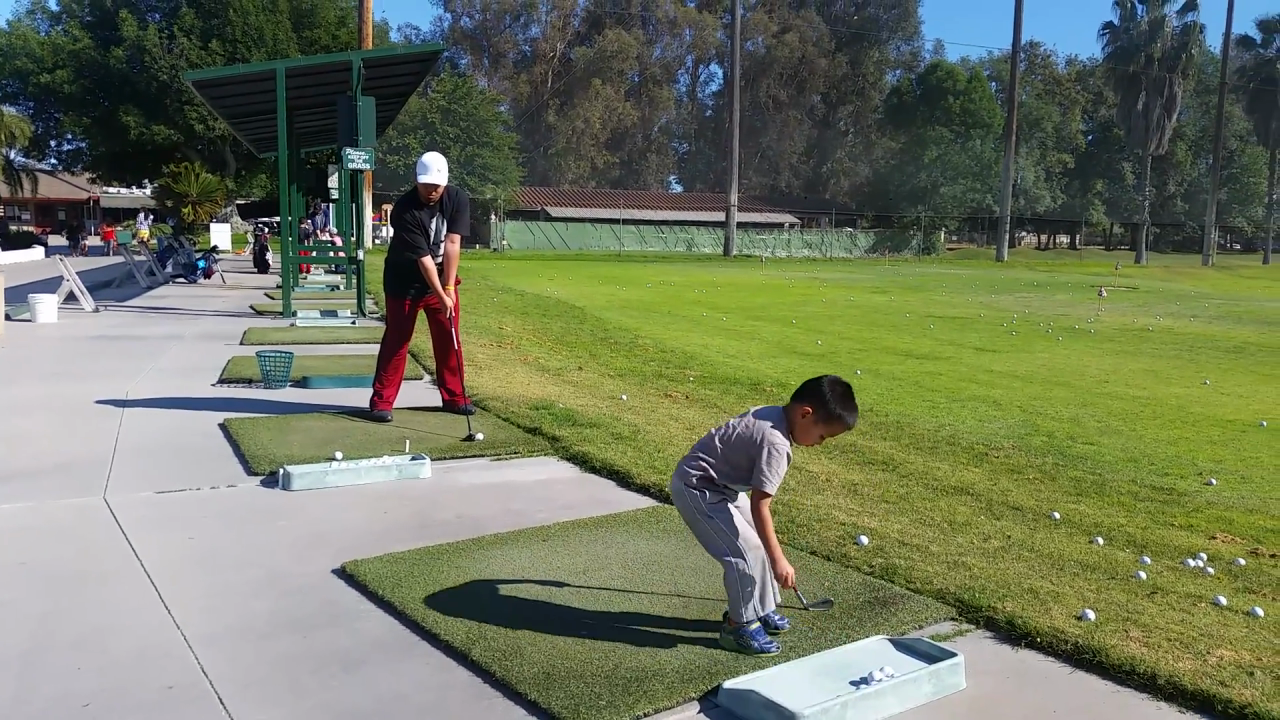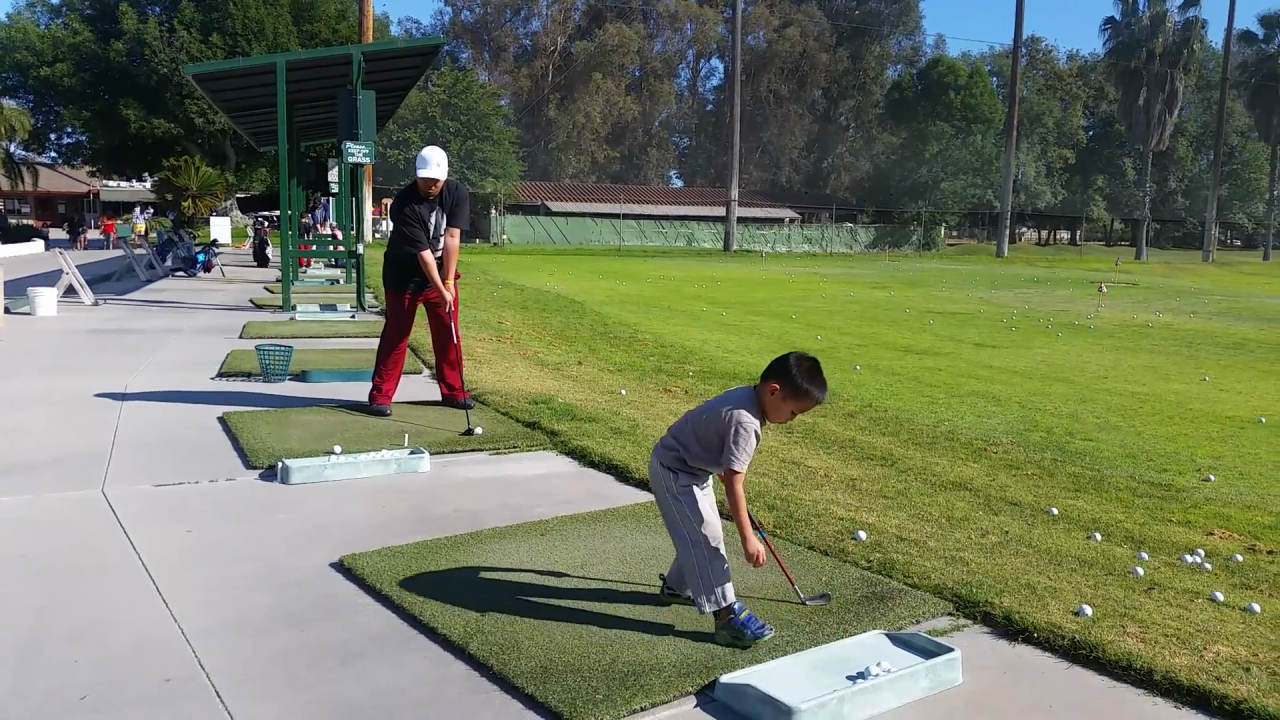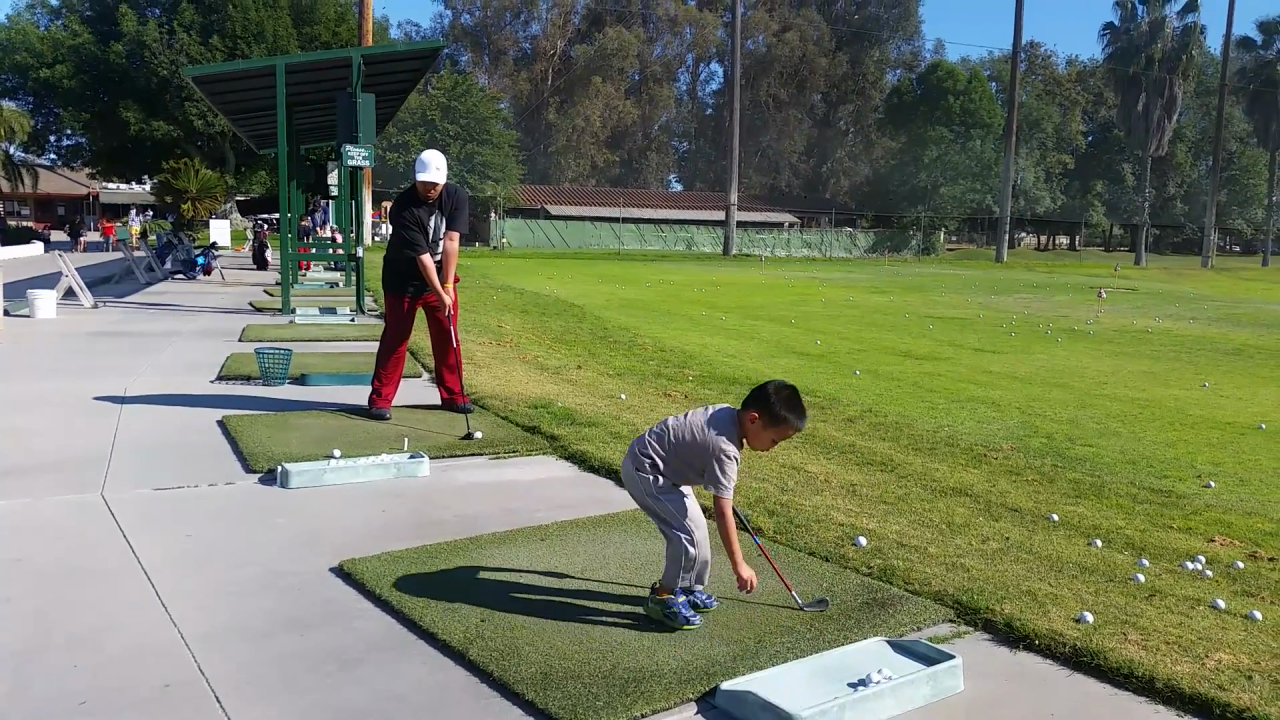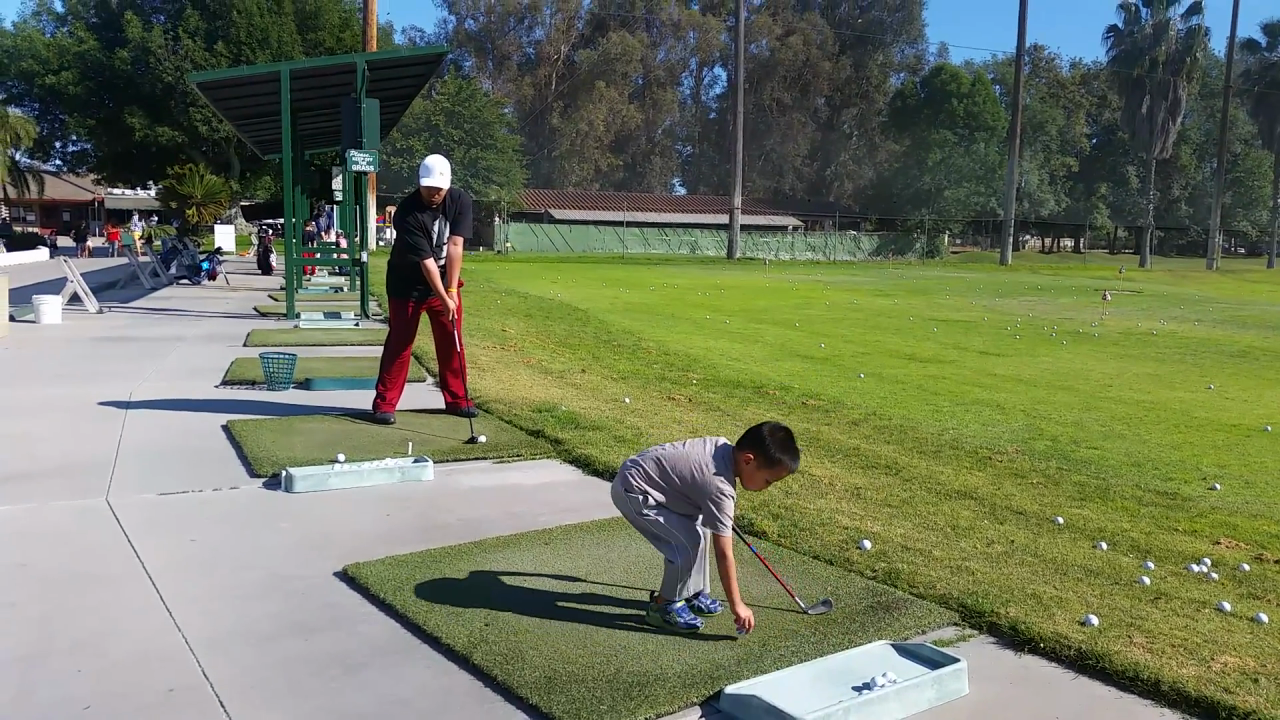
dt=0.2s
person 1, frame 1
left shoulder: (458, 199)
right shoulder: (404, 210)
left elbow: (452, 244)
right elbow: (423, 257)
left wrist: (449, 288)
right wrist: (440, 296)
left hip: (443, 279)
right hip: (405, 283)
left knee: (449, 338)
right knee: (396, 340)
left ankle: (453, 396)
right ankle: (382, 401)
person 1, frame 2
left shoulder: (458, 193)
right shoulder: (404, 204)
left elbow: (452, 238)
right elbow: (422, 252)
left wrist: (449, 282)
right wrist: (440, 290)
left hip: (442, 273)
right hip: (404, 277)
left knee: (448, 332)
right knee: (396, 334)
left ankle: (453, 390)
right ankle: (380, 394)
person 1, frame 3
left shoulder: (457, 196)
right shoulder: (403, 208)
left elbow: (451, 241)
right elbow: (421, 255)
left wrist: (448, 285)
right wrist: (439, 293)
left hip: (442, 277)
right hip: (403, 280)
left knee: (447, 336)
right knee: (395, 338)
left ankle: (452, 394)
right ankle: (380, 398)
person 1, frame 4
left shoulder: (461, 201)
right shoulder: (407, 213)
left elbow: (455, 246)
right elbow: (425, 260)
left wrist: (452, 290)
right wrist: (443, 298)
left hip: (446, 282)
right hip: (407, 285)
left knee: (451, 341)
right knee: (399, 343)
left ankle: (456, 398)
right ankle: (385, 403)
person 2, frame 1
left shoulder: (771, 414)
right shoulder: (776, 444)
right elbow: (760, 508)
right wrist: (779, 561)
left hip: (719, 482)
right hip: (696, 488)
left knee: (757, 542)
right knee: (746, 551)
left ankle: (760, 608)
right ankle: (739, 626)
person 2, frame 2
left shoulder: (746, 395)
right shoulder: (746, 423)
right elbow: (734, 485)
right wrist: (748, 539)
left hip: (692, 465)
right hip: (674, 471)
left knee: (699, 533)
right knee: (705, 537)
left ankle: (677, 586)
right ankle: (727, 615)
person 2, frame 3
left shoulder: (728, 413)
right shoulder: (725, 449)
right elbow: (723, 514)
right wrist: (740, 565)
left hip: (663, 465)
right hip: (645, 471)
left knee: (685, 528)
right knee: (692, 530)
left ankle: (684, 588)
right ankle: (665, 597)
person 2, frame 4
left shoulder: (723, 446)
right shoulder: (720, 488)
right elbow: (723, 553)
right wrist: (736, 604)
left hip: (642, 476)
right hip: (633, 491)
left knee: (697, 531)
right knee: (686, 544)
left ankle: (692, 592)
right ankle: (665, 605)
